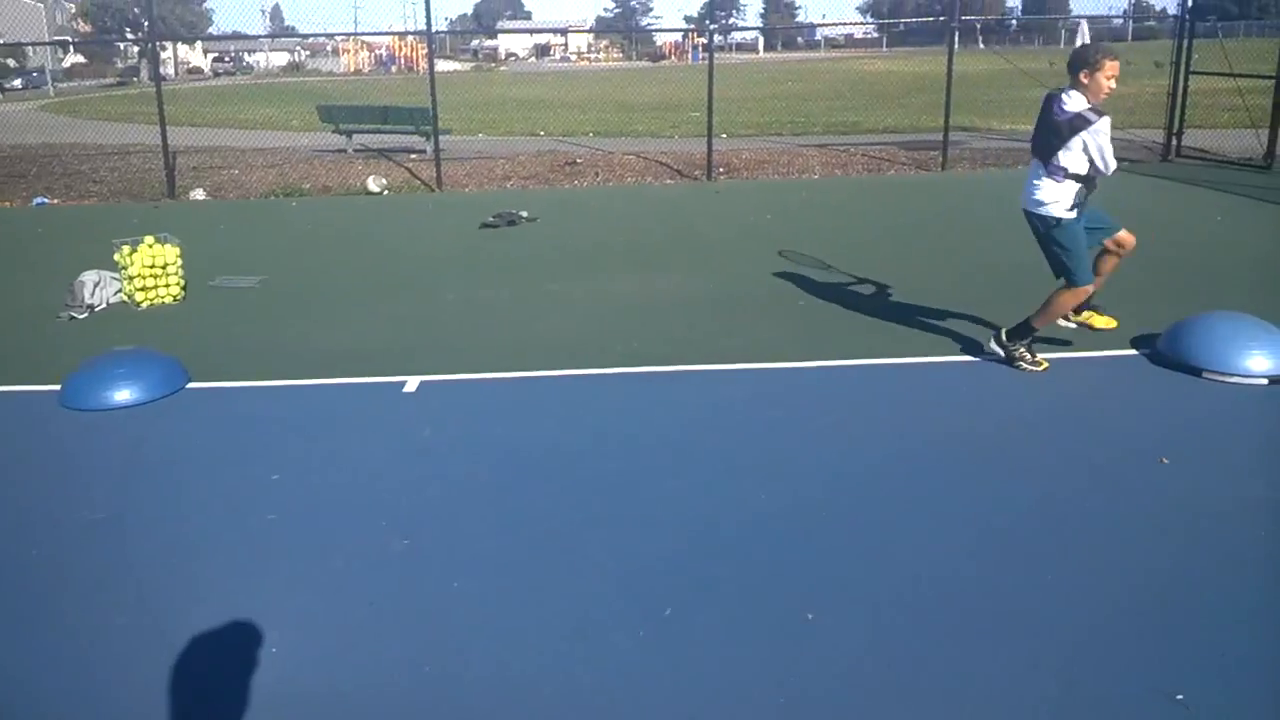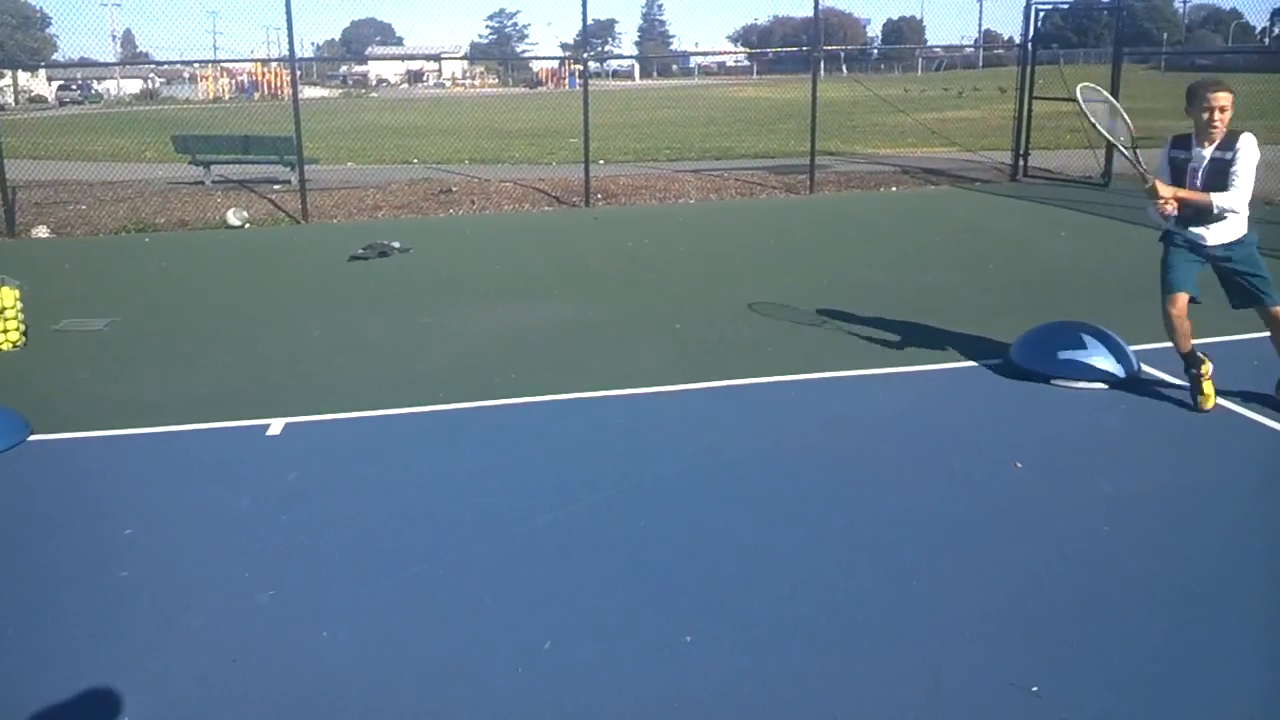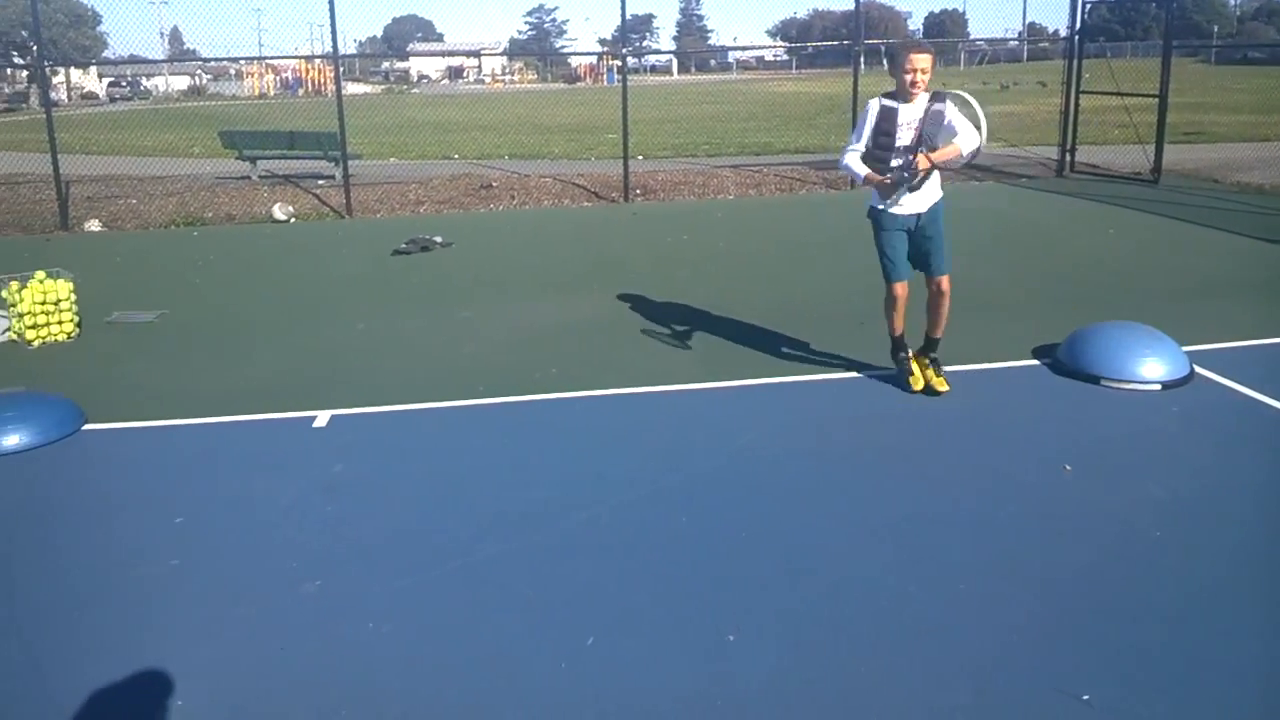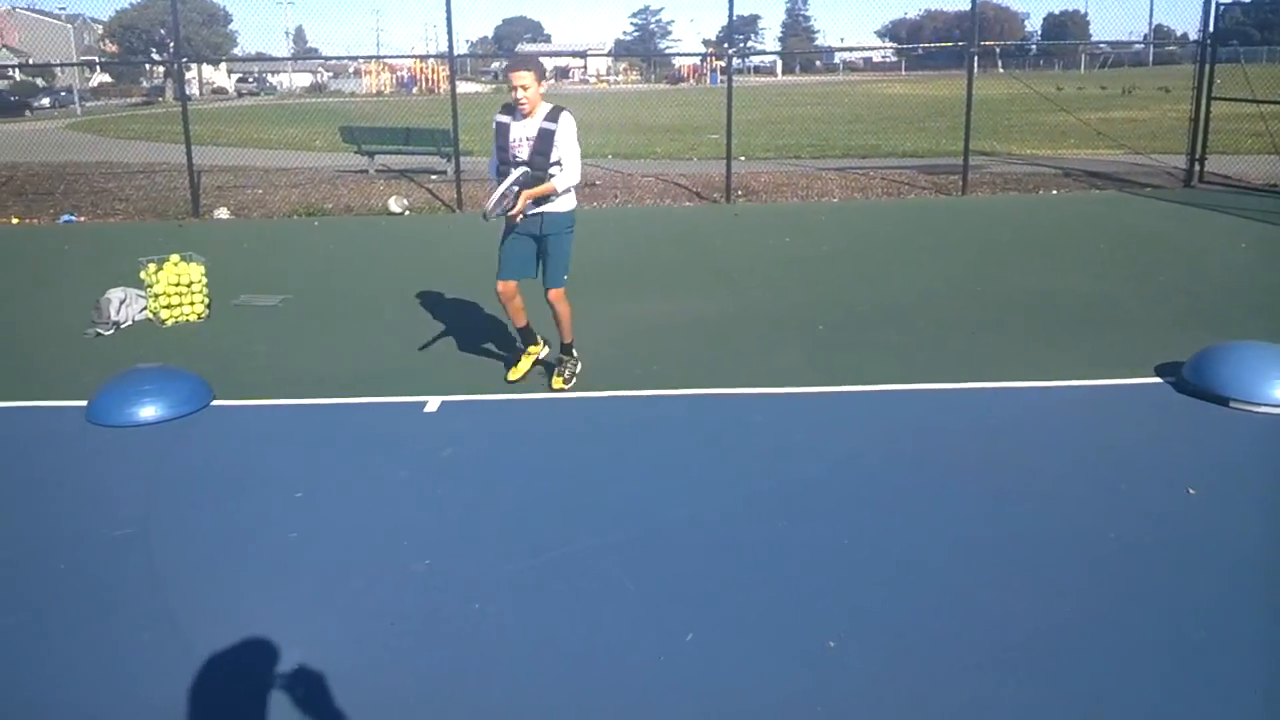
dt=1s
person 1, frame 1
left shoulder: (1053, 99)
right shoulder: (1095, 125)
right elbow: (1106, 168)
right wrist: (1097, 160)
left hip: (1064, 202)
right hip: (1053, 212)
left knee: (1124, 244)
right knee: (1081, 286)
left ankle: (1077, 308)
right ankle: (1013, 341)
person 1, frame 2
left shoulder: (1243, 145)
right shoulder: (1174, 150)
left elbow: (1235, 202)
right elbow: (1161, 210)
left wrist: (1178, 193)
right wrist: (1164, 206)
left hip: (1232, 242)
right hip: (1185, 239)
right knee: (1173, 309)
right ankle: (1197, 367)
person 1, frame 3
left shoulder: (940, 106)
right shoulder: (878, 107)
left elbow: (971, 138)
right elbow: (850, 158)
left wrist: (932, 157)
right wrist: (874, 180)
left hip: (927, 209)
right hip: (888, 212)
left knee: (941, 287)
right knee: (897, 289)
left ankle: (928, 355)
right ankle: (901, 352)
person 1, frame 4
left shoulder: (560, 120)
right shoulder: (503, 121)
left elbow: (572, 174)
right elbow: (497, 165)
left wrist: (530, 193)
left hip: (555, 216)
right hip: (520, 218)
left knee: (555, 293)
right knee: (505, 287)
left ankle: (567, 356)
right ankle: (531, 345)
